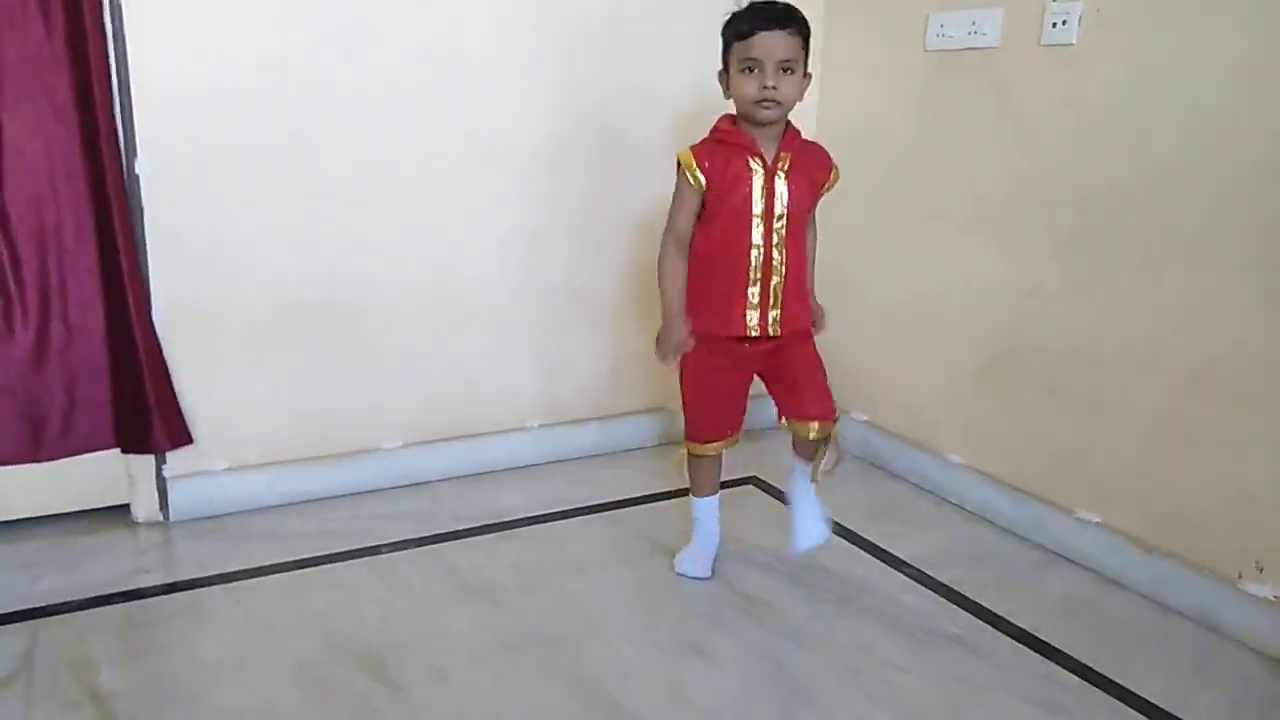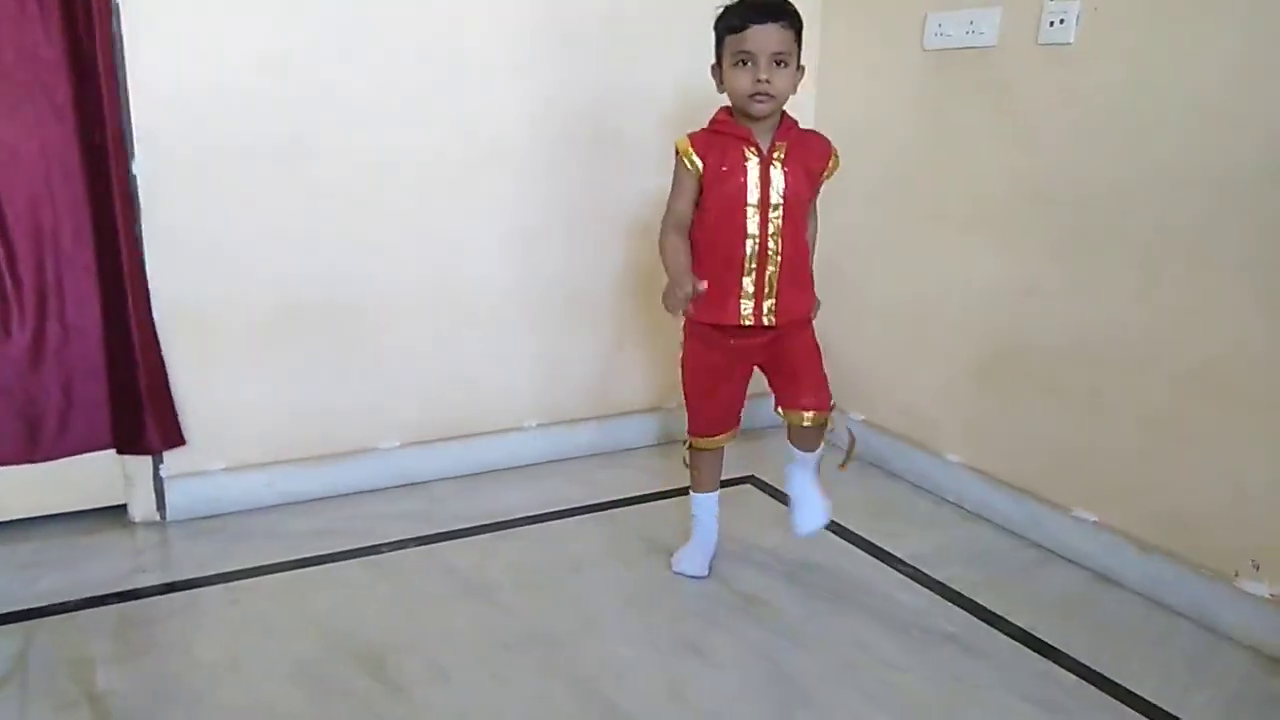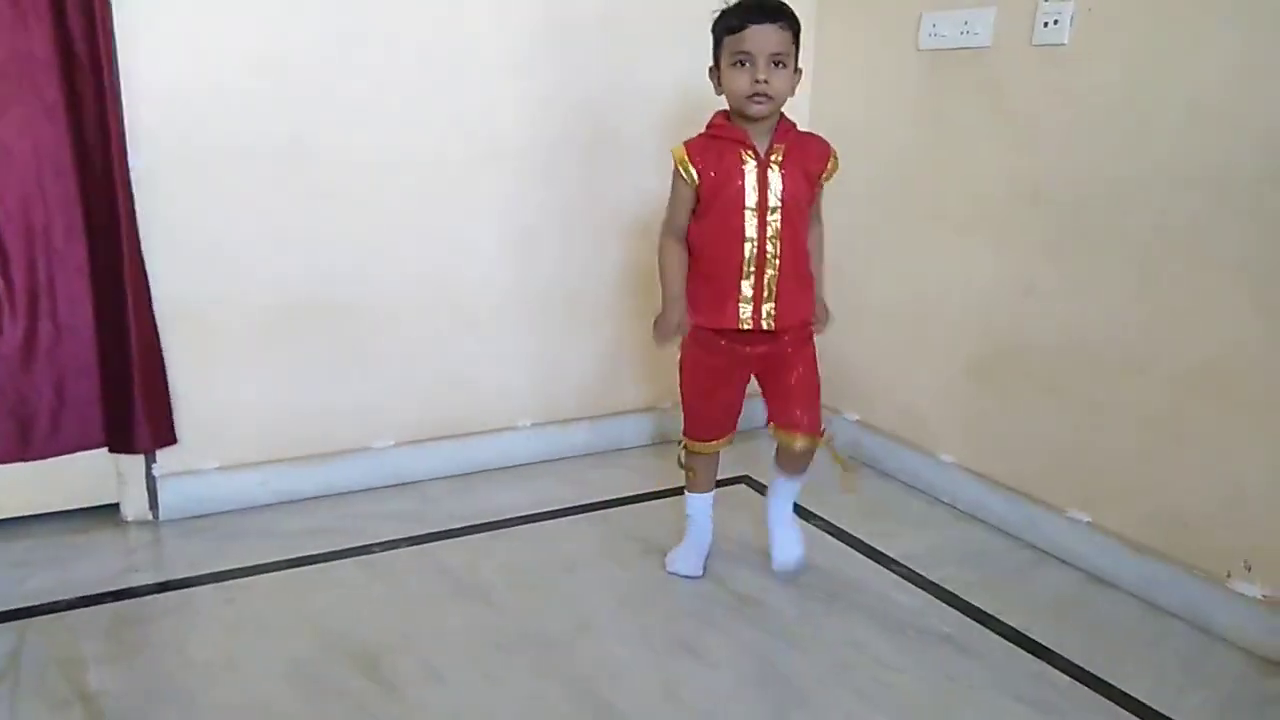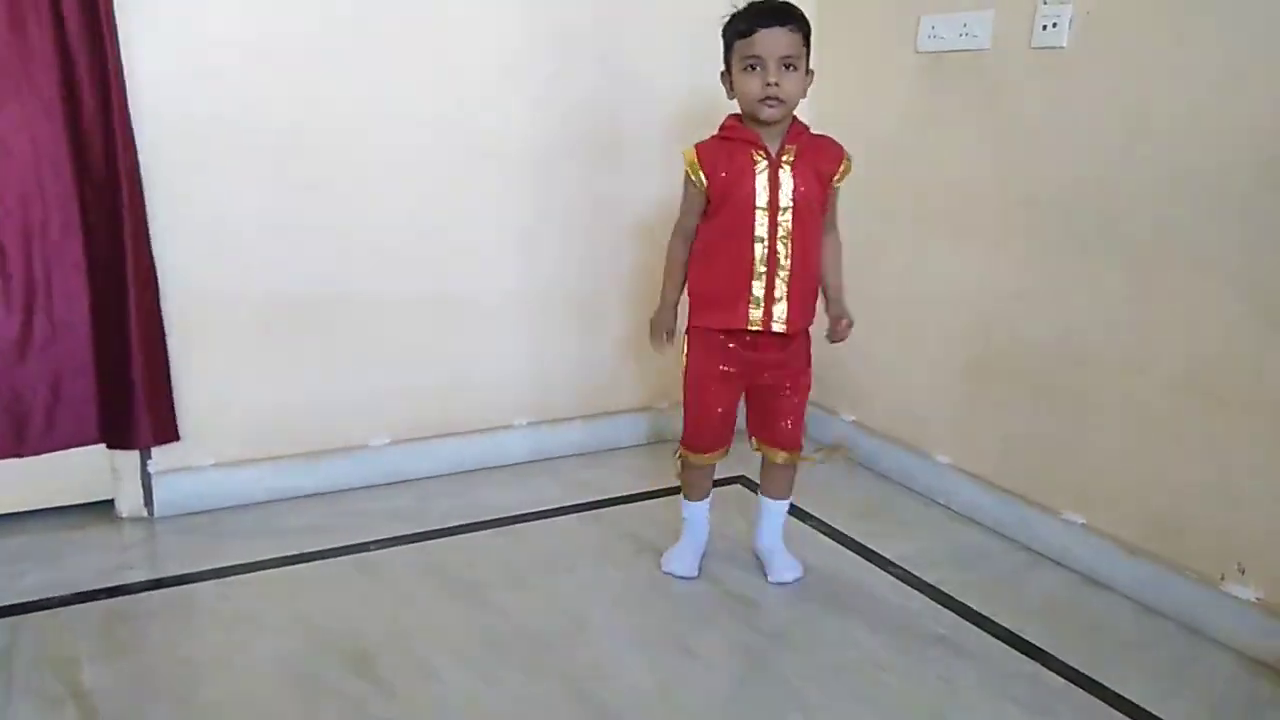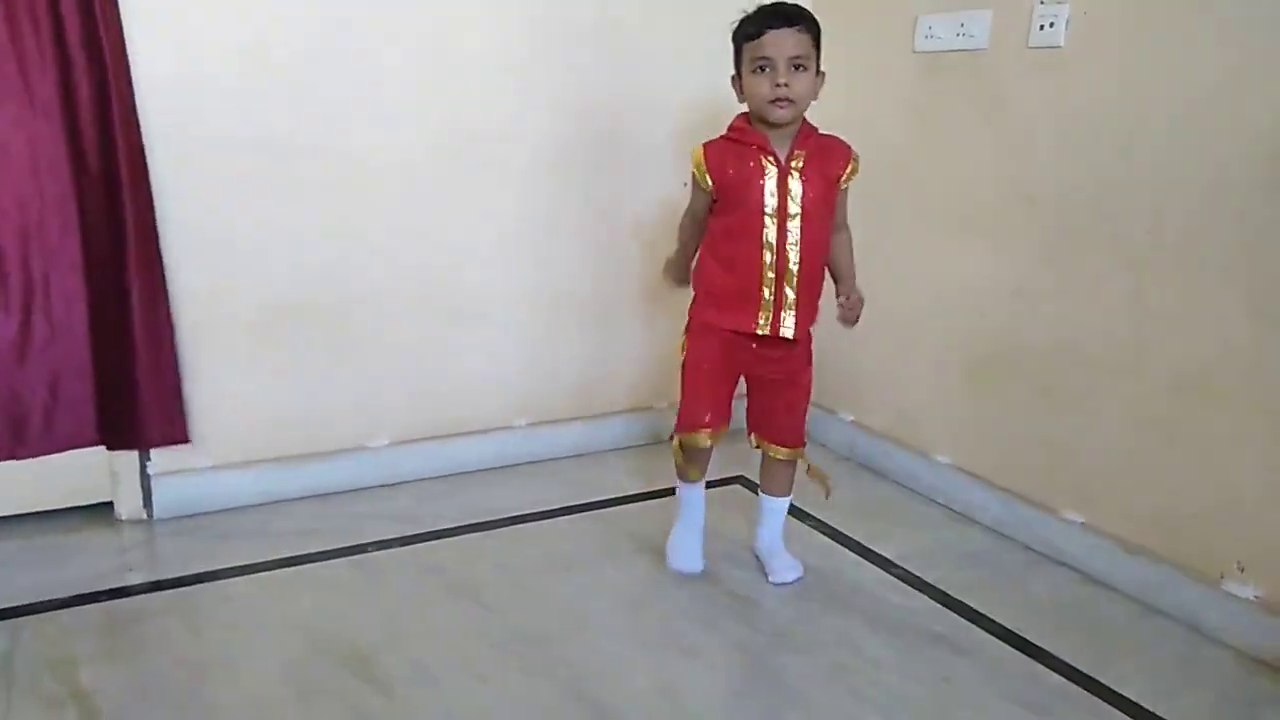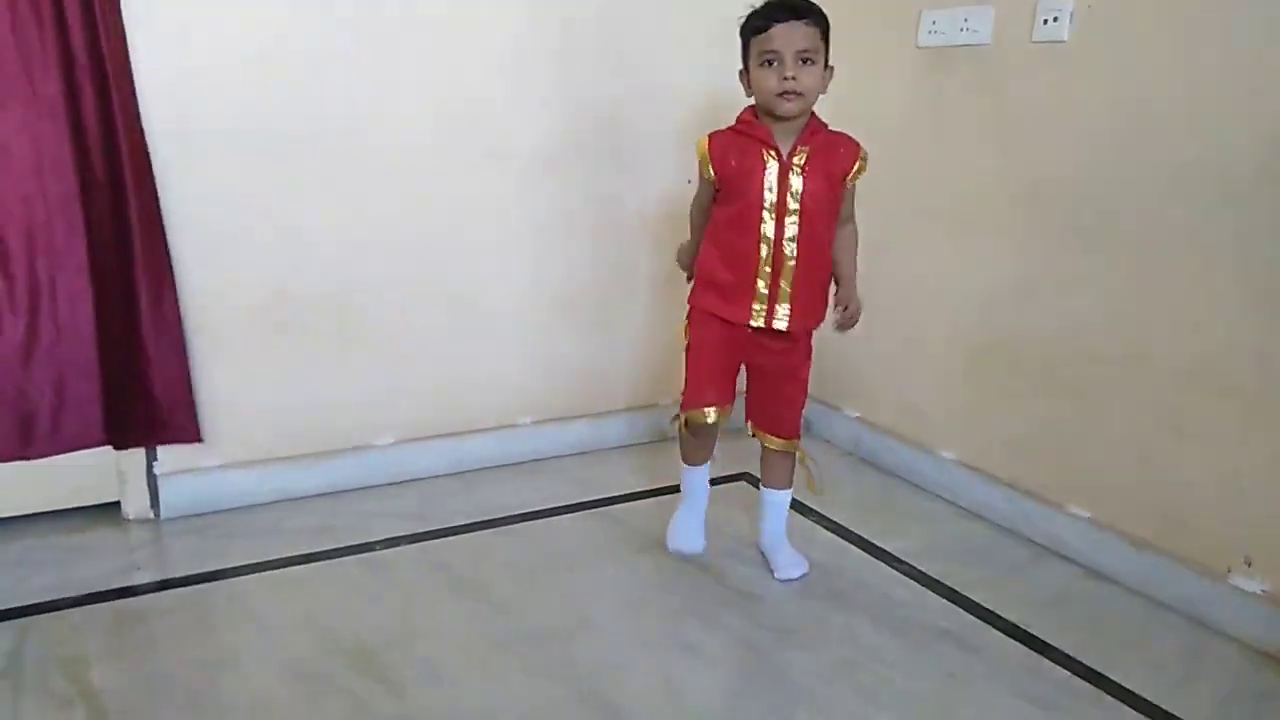
dt=0.1s
person 1, frame 1
left shoulder: (813, 163)
right shoulder: (703, 161)
right elbow: (676, 242)
left wrist: (809, 301)
right wrist: (673, 317)
left hip: (787, 326)
right hip: (714, 328)
left knee: (816, 419)
right knee: (706, 435)
left ankle: (803, 490)
right ankle: (705, 535)
person 1, frame 2
left shoulder: (813, 152)
right shoulder: (700, 150)
right elbow: (675, 226)
right wrist: (679, 279)
left hip: (787, 317)
right hip: (715, 319)
left knee: (811, 410)
right knee: (708, 430)
left ankle: (801, 477)
right ankle: (704, 533)
person 1, frame 3
left shoulder: (812, 156)
right shoulder: (697, 156)
right elbow: (674, 233)
left wrist: (815, 296)
right wrist: (673, 303)
left hip: (785, 325)
right hip: (712, 325)
left knee: (801, 432)
right knee: (704, 430)
left ankle: (783, 512)
right ankle: (698, 534)
person 1, frame 4
left shoulder: (825, 159)
right shoulder: (709, 158)
right elbow: (684, 236)
left wrist: (836, 302)
right wrist: (667, 304)
left hip: (789, 333)
right hip: (717, 330)
left knee: (782, 444)
right knee: (703, 440)
left ankle: (770, 537)
right ankle: (693, 534)
person 1, frame 5
left shoulder: (833, 160)
right shoulder: (718, 158)
left wrist: (848, 285)
right wrist: (681, 262)
left hip: (790, 330)
right hip: (719, 321)
left knee: (783, 437)
right knee: (697, 432)
left ankle: (770, 538)
right ankle: (689, 520)
person 1, frame 6
left shoulder: (840, 155)
right shoulder: (723, 149)
left elbow: (842, 223)
left wrist: (847, 285)
right wrist: (694, 248)
left hip: (791, 322)
right hip: (719, 310)
left knee: (782, 429)
right knee: (702, 412)
left ankle: (774, 534)
right ankle: (692, 503)
